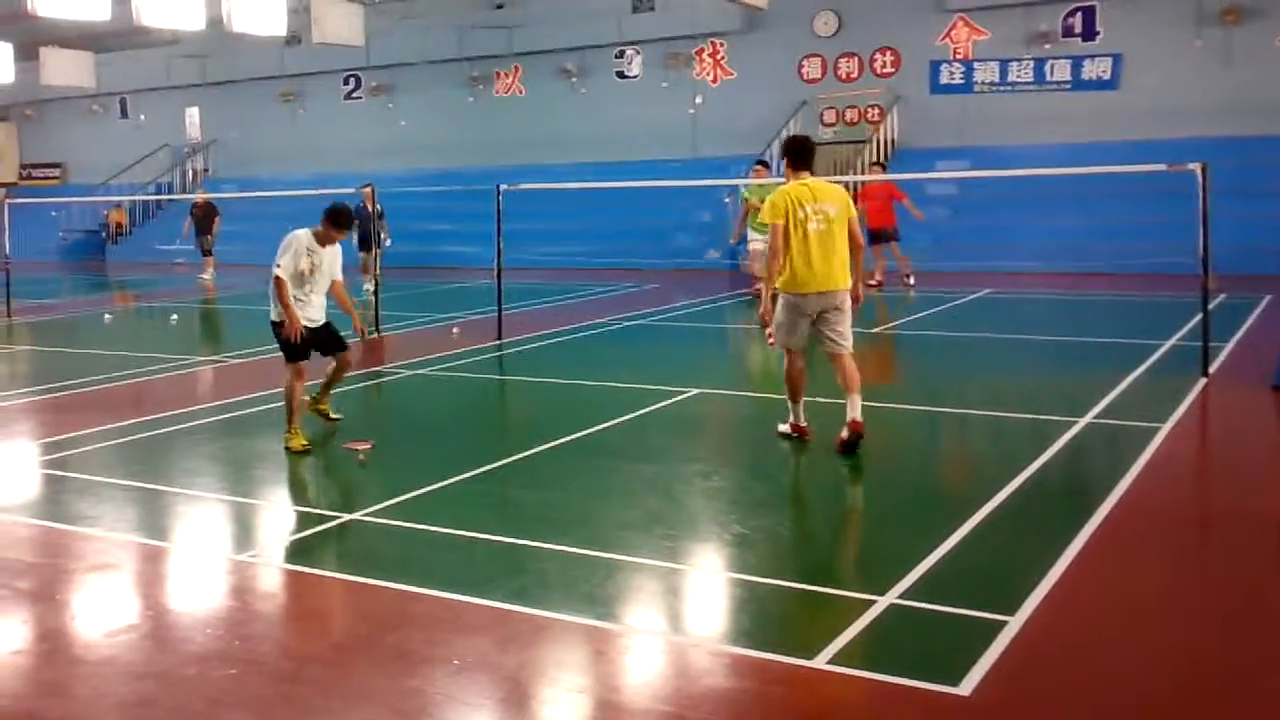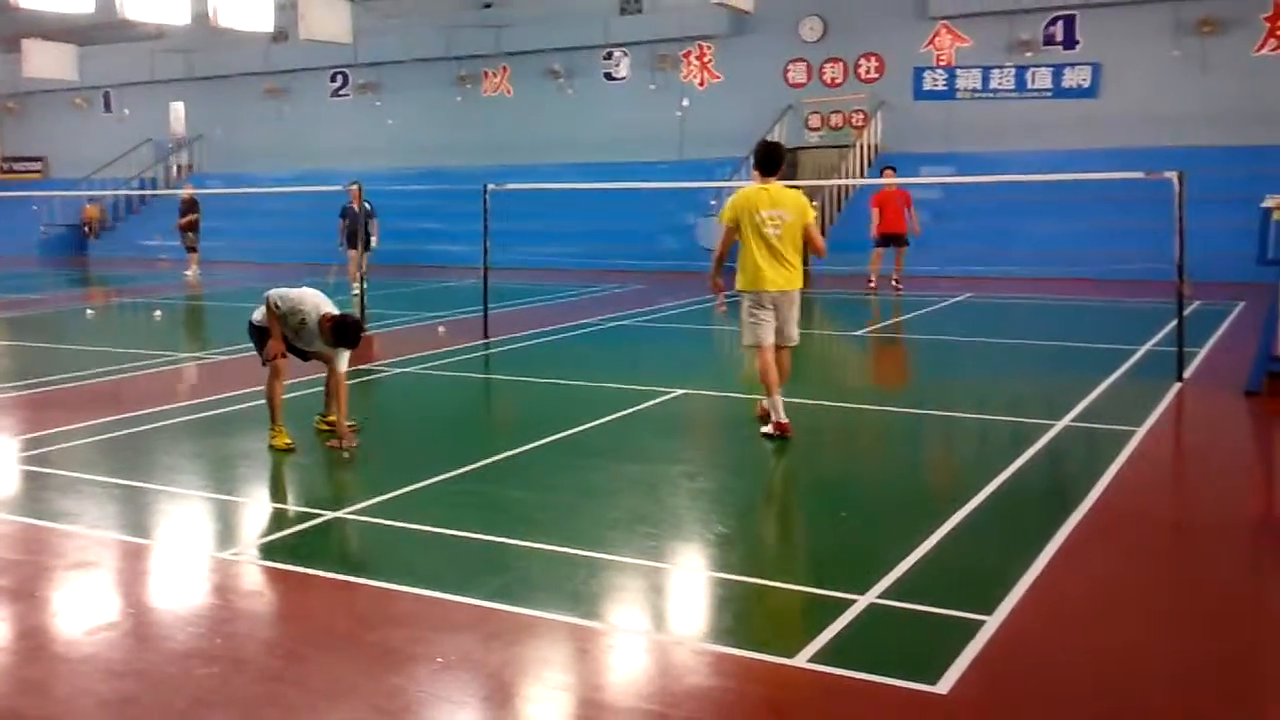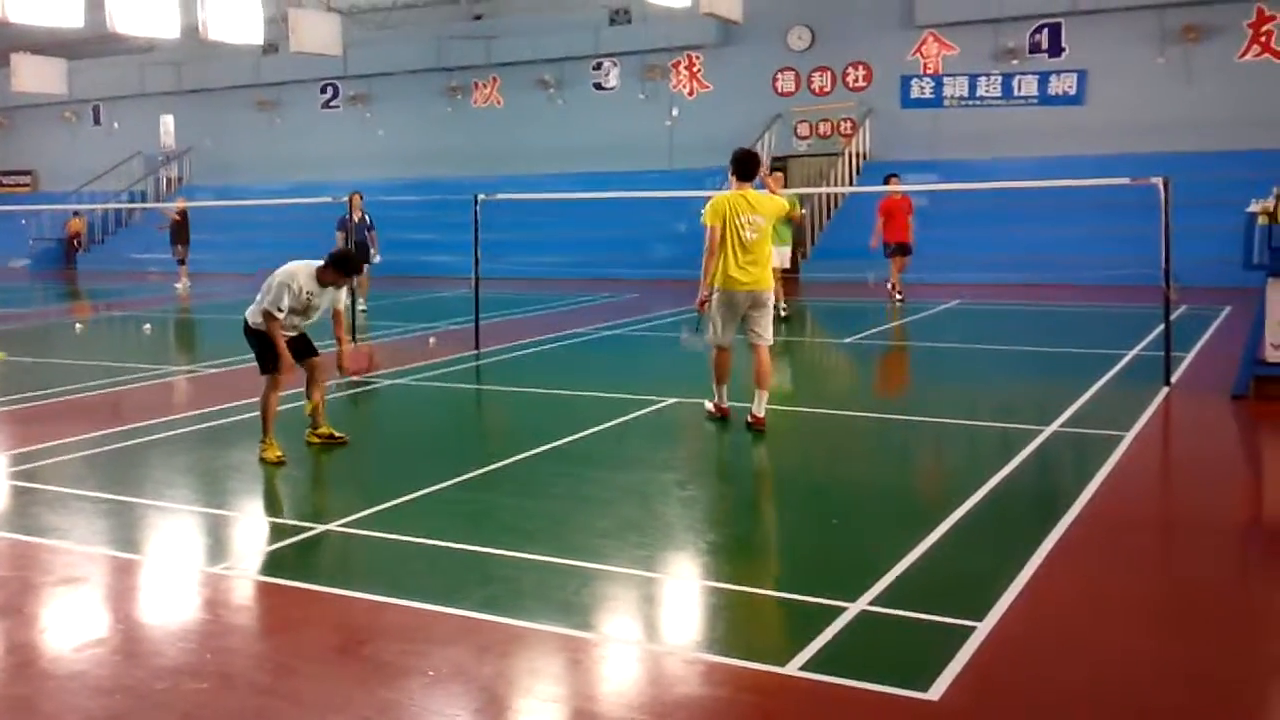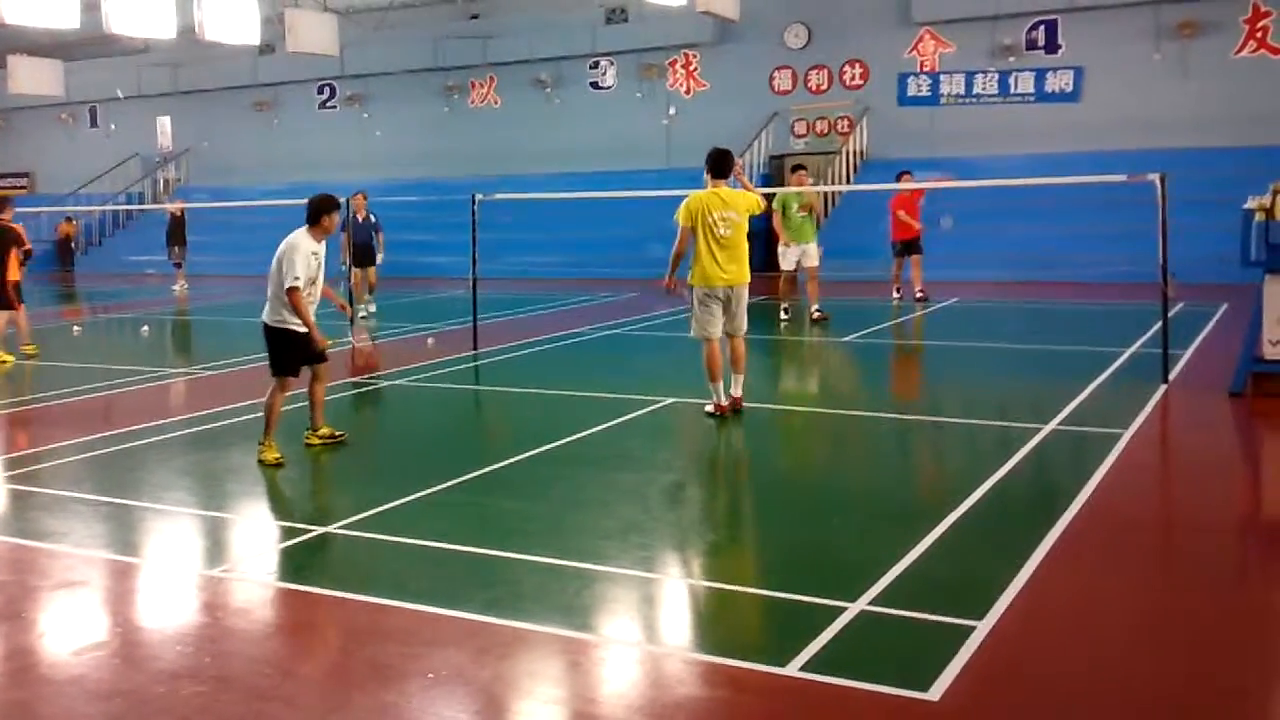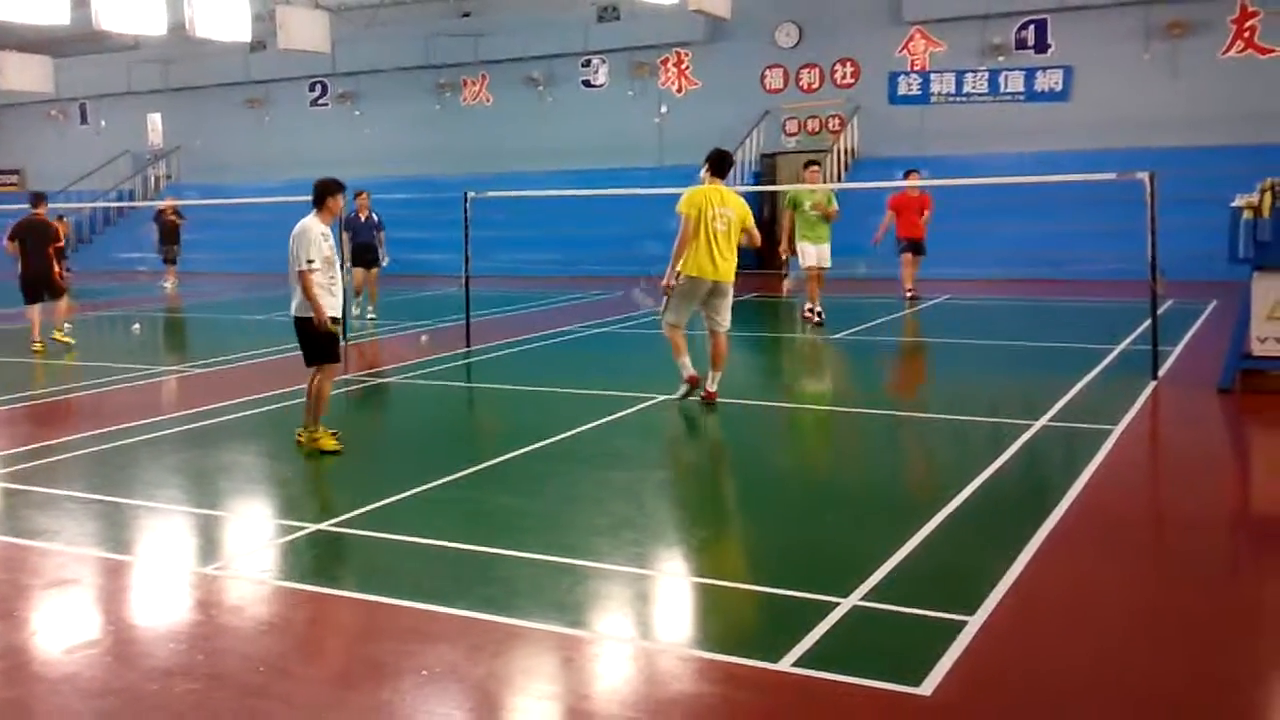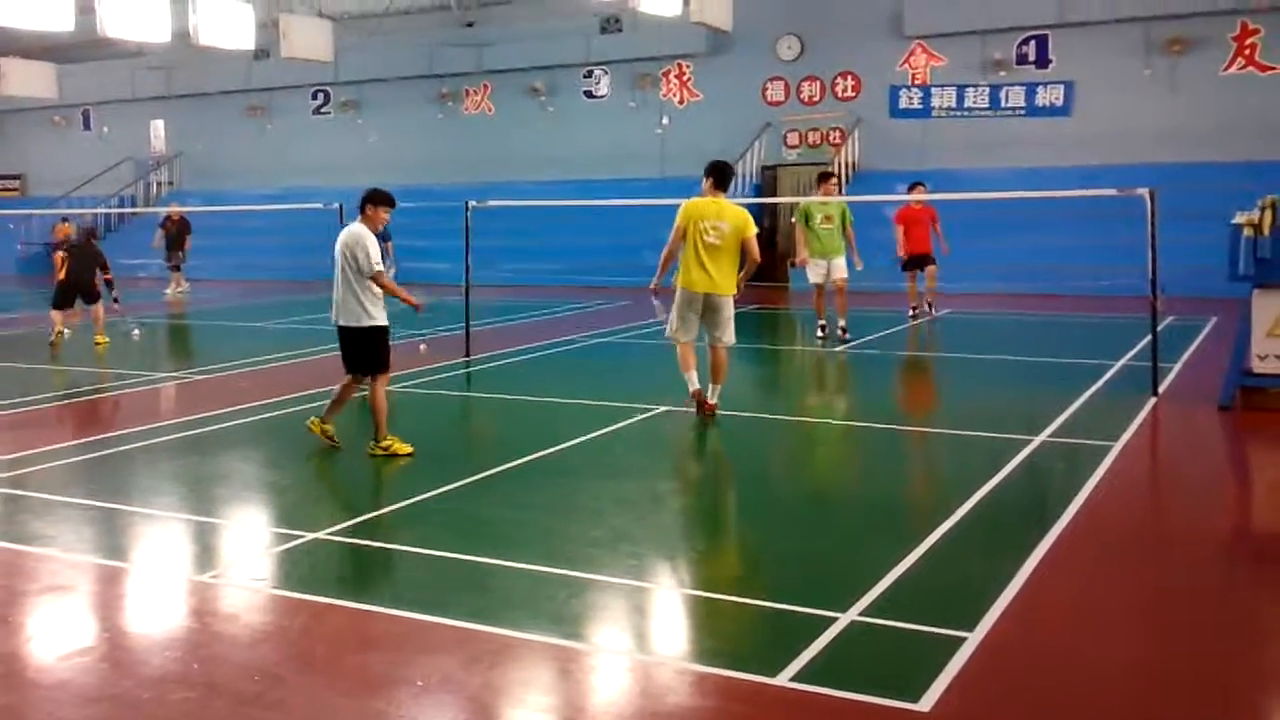
dt=0.5s
person 1, frame 1
left shoulder: (779, 198)
right shoulder: (839, 193)
left elbow: (776, 252)
right elbow: (858, 244)
left wrist: (766, 298)
right wrist: (857, 283)
left hip: (797, 289)
right hip: (837, 288)
left knee: (794, 354)
right knee: (842, 355)
left ankle: (797, 423)
right ankle: (854, 418)
person 1, frame 2
left shoulder: (739, 200)
right shoulder: (798, 199)
left elbow: (724, 246)
right elbow: (819, 249)
left wrist: (715, 275)
right wrist: (813, 245)
left hip: (755, 287)
right hip: (789, 286)
left knee: (764, 350)
right knee: (783, 348)
left ankle: (779, 420)
right ankle: (771, 405)
person 1, frame 3
left shoulder: (719, 203)
right shoulder: (770, 202)
left elbow: (712, 249)
right elbow: (787, 207)
left wrist: (703, 287)
right wrist: (768, 182)
left hip: (728, 286)
right hip: (762, 286)
left knee: (722, 346)
right knee: (761, 347)
left ankle: (720, 404)
right ankle: (758, 413)
person 1, frame 4
left shoulder: (693, 202)
right shoulder: (744, 199)
left elbow: (681, 247)
right elbow: (762, 203)
left wrist: (670, 275)
right wrist: (743, 179)
left hip: (707, 281)
right hip: (738, 280)
left knee: (711, 341)
right knee: (736, 337)
left ankle: (720, 402)
right ankle: (736, 395)
person 1, frame 5
left shoulder: (695, 195)
right shoulder: (739, 202)
left elbow: (685, 236)
right elbow: (756, 241)
left wrist: (670, 271)
left hip: (694, 272)
right hip: (725, 277)
left knee: (672, 324)
right knee: (718, 332)
left ankle: (689, 375)
right ankle: (711, 388)
person 1, frame 6
left shoulder: (690, 208)
right shoulder: (742, 215)
left elbow: (671, 249)
right elbow: (754, 257)
left wrist: (658, 276)
right wrist: (740, 280)
left hip: (690, 287)
right hip: (723, 290)
left knee: (684, 341)
right knee: (718, 345)
left ankle: (695, 389)
right ankle: (711, 400)
person 2, frame 1
left shoulder: (335, 249)
right shoulder: (296, 241)
left elbow: (336, 284)
right elbow: (279, 280)
left wrist: (354, 315)
right wrist: (292, 317)
left hip: (317, 318)
right hip: (290, 320)
left knee: (344, 359)
right knee: (298, 369)
left ankle: (320, 401)
right ankle: (292, 431)
person 2, frame 2
left shoulder: (341, 335)
right shoulder: (304, 302)
left elbow: (339, 379)
right elbow: (270, 298)
left wrist: (341, 422)
right wrist: (276, 338)
right hip: (266, 325)
left knee: (334, 363)
right knee: (278, 366)
left ankle: (327, 417)
right ankle: (276, 430)
person 2, frame 3
left shoulder: (338, 285)
right shoulder: (292, 278)
left elbow: (338, 315)
right elbow: (270, 317)
left wrist: (344, 348)
right wrist: (283, 352)
left hip: (292, 328)
right hip: (262, 326)
left knee: (316, 368)
right knee: (276, 378)
left ankle: (317, 429)
right ankle: (267, 443)
person 2, frame 4
left shoulder: (319, 243)
right shoulder: (297, 246)
right elbow: (293, 293)
left wrist: (336, 299)
right wrist: (313, 330)
left hip: (303, 325)
right hip: (283, 325)
left knee: (319, 371)
right knee: (283, 382)
left ankle: (316, 430)
right ankle: (267, 443)
person 2, frame 5
left shoulder: (323, 229)
right shoulder: (309, 229)
right elbow: (304, 275)
right wrist: (317, 310)
left hip: (327, 312)
right hip: (314, 314)
left knee: (322, 370)
right knee: (328, 370)
left ankle: (311, 428)
right ankle: (314, 431)
person 2, frame 6
left shoulder: (347, 234)
right shoulder: (363, 236)
right elbow: (378, 277)
right wrist: (408, 299)
left hip: (347, 319)
right hip: (368, 320)
left knee: (357, 377)
right knee: (379, 378)
left ankle: (324, 421)
right ankle: (380, 441)
